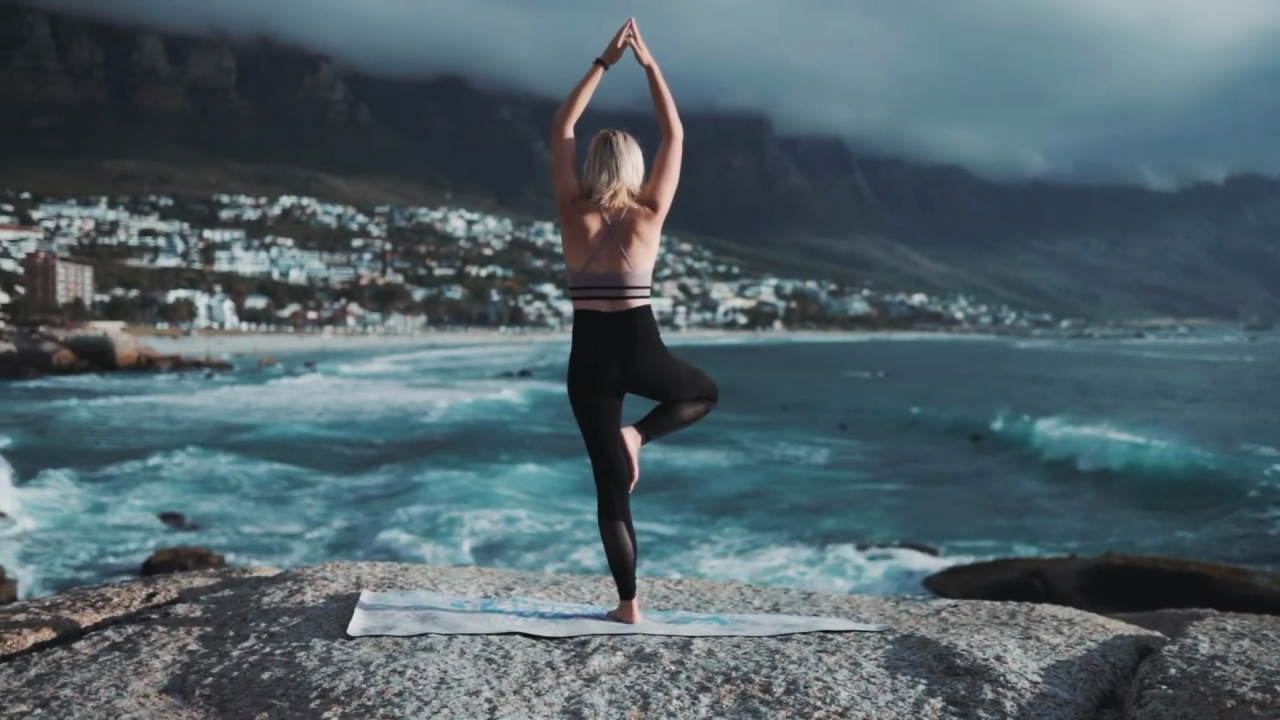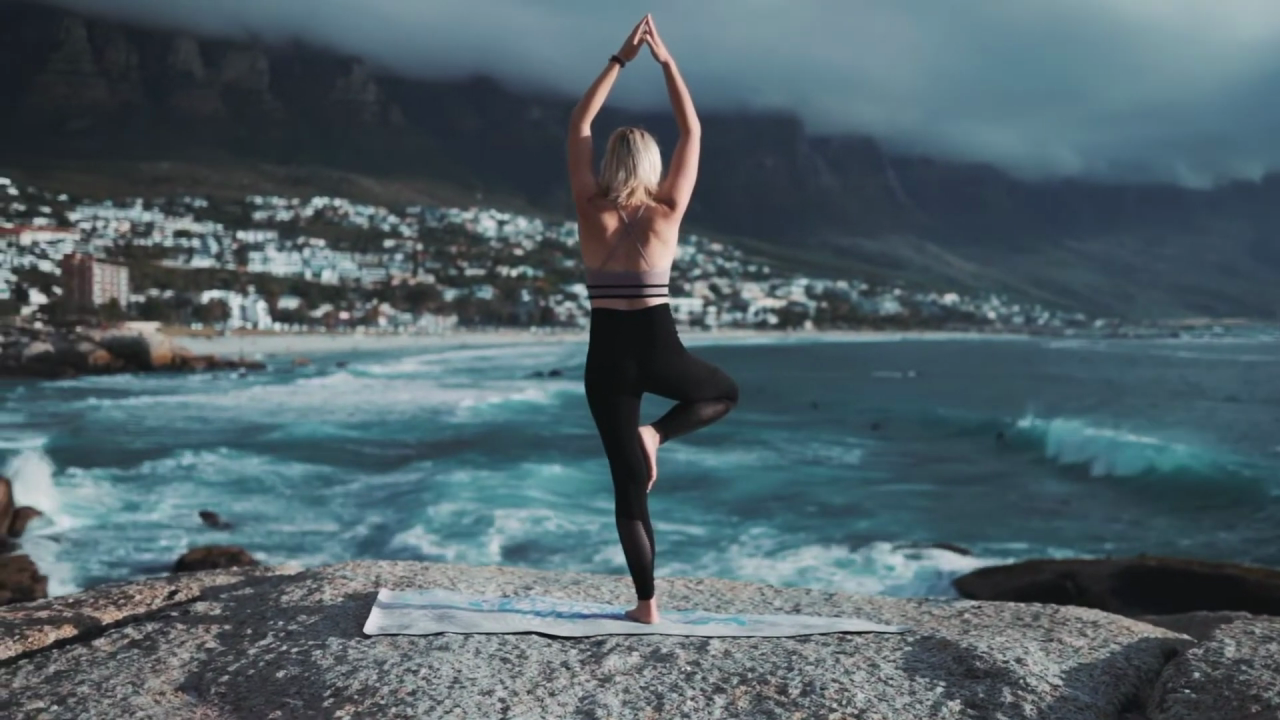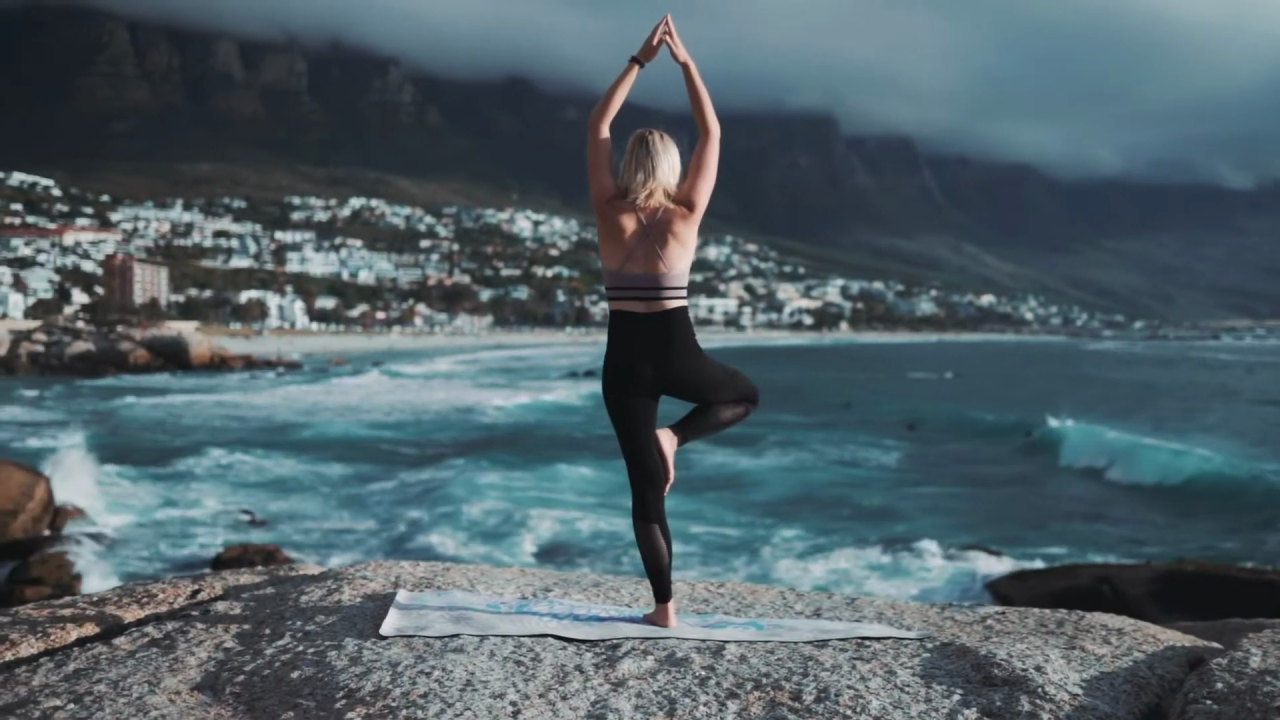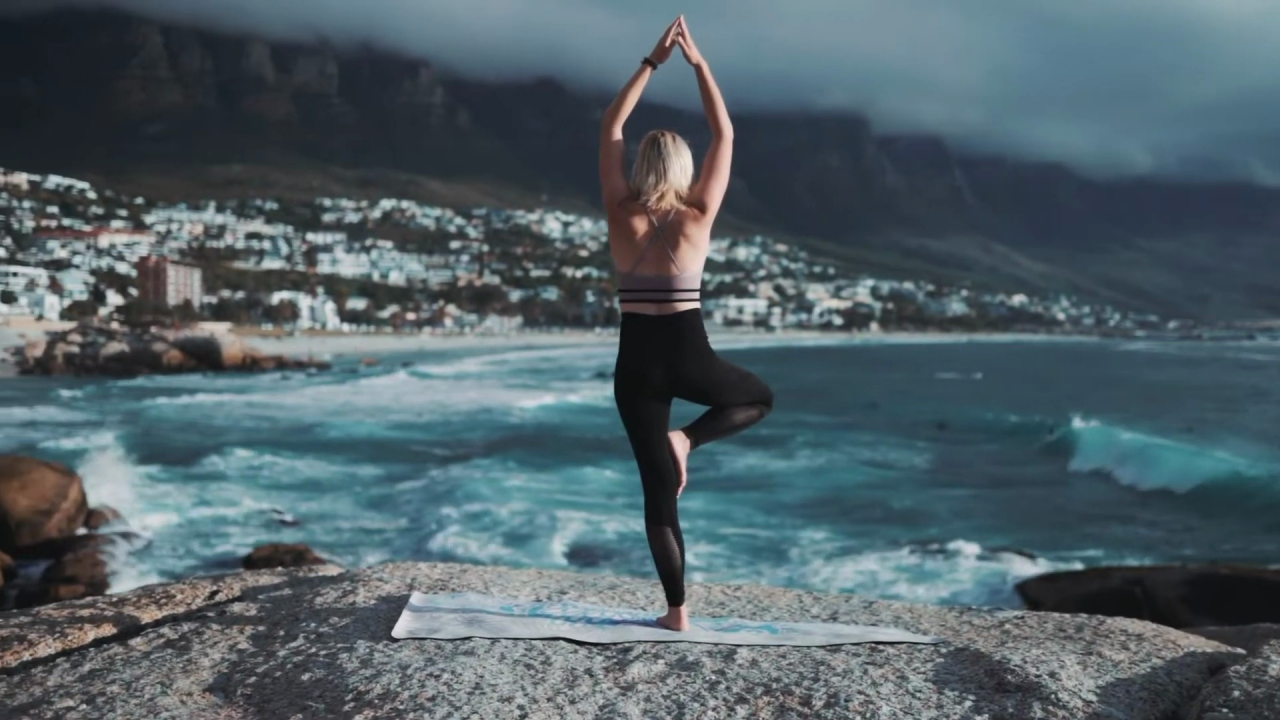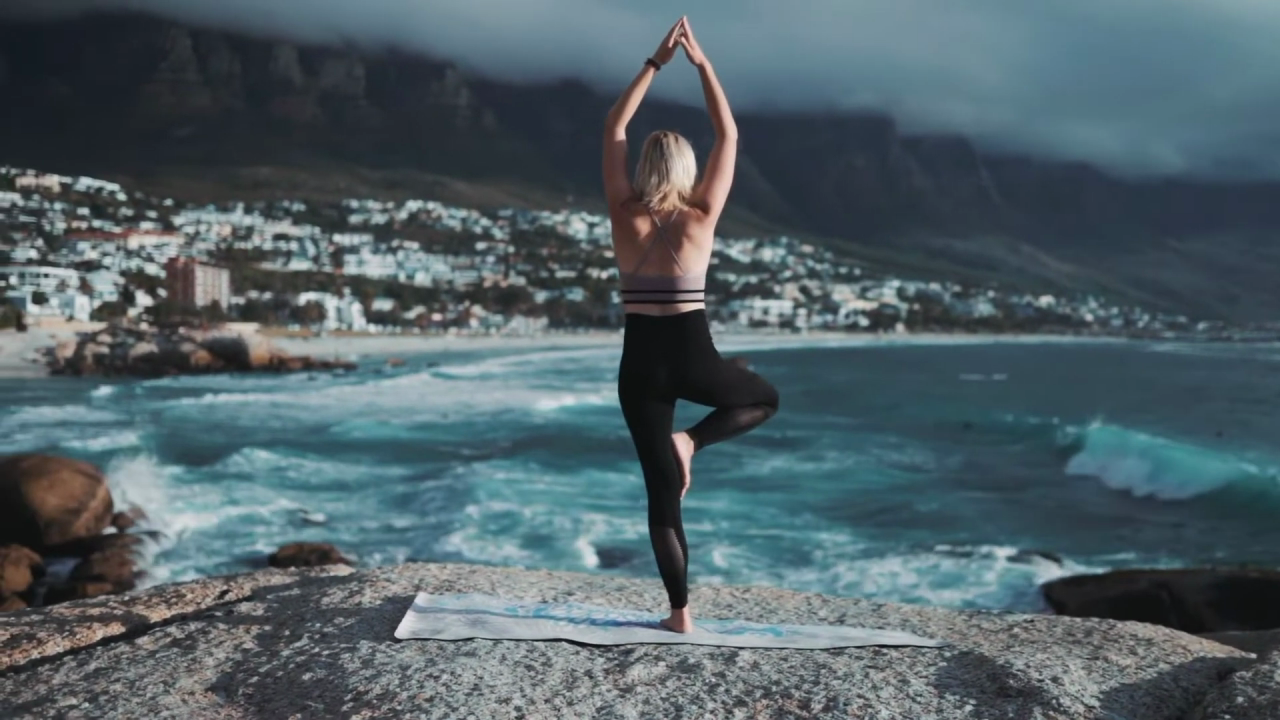
dt=0.4s
person 1, frame 1
left shoulder: (573, 213)
right shoulder: (649, 214)
left elbow: (562, 128)
right elbow: (675, 134)
left wrist: (604, 61)
right wrist: (647, 62)
left hip: (589, 359)
right hip: (640, 352)
left knee: (610, 488)
right knee: (706, 392)
left ankle: (628, 605)
right ankle: (638, 434)
person 1, frame 2
left shoulder: (591, 212)
right shoulder: (667, 213)
left elbow: (578, 126)
right elbow: (692, 131)
left wrist: (620, 59)
right wrist: (665, 59)
left hip: (607, 357)
right hip: (658, 351)
left knee: (629, 487)
right knee: (725, 392)
left ankle: (646, 605)
right ankle: (656, 434)
person 1, frame 3
left shoulder: (609, 213)
right shoulder: (685, 215)
left elbow: (597, 127)
right elbow: (712, 132)
left wrist: (639, 60)
right wrist: (684, 59)
left hip: (624, 360)
right hip: (676, 354)
left knee: (646, 490)
right knee: (744, 395)
left ankle: (663, 609)
right ankle: (674, 436)
person 1, frame 4
left shoulder: (621, 216)
right shoulder: (698, 217)
left elbow: (610, 129)
right elbow: (724, 134)
left wrist: (652, 61)
right wrist: (697, 61)
left hip: (636, 362)
right hip: (688, 357)
left knee: (658, 492)
right knee: (759, 397)
left ankle: (676, 612)
right ankle: (687, 438)
person 1, frame 5
left shoulder: (624, 216)
right shoulder: (701, 218)
left elbow: (613, 129)
right elbow: (728, 135)
left wrist: (654, 63)
right wrist: (701, 62)
left hip: (640, 363)
right hip: (692, 358)
left knee: (662, 493)
right knee: (765, 398)
left ankle: (680, 614)
right ankle: (692, 440)
